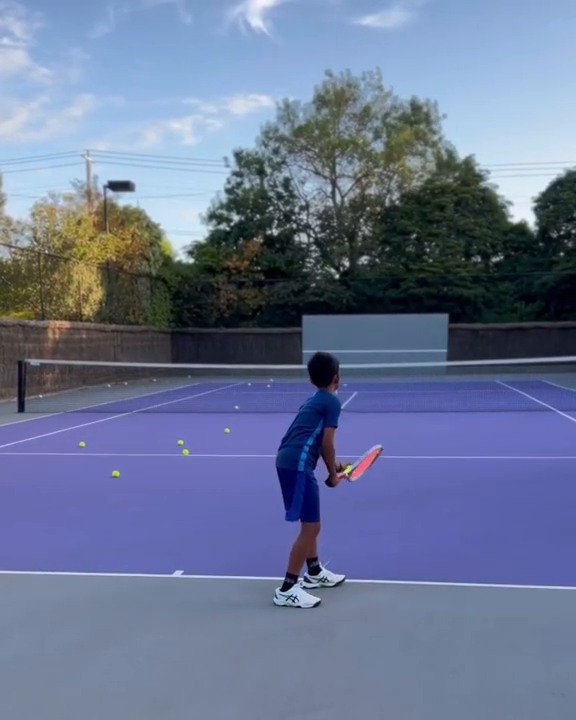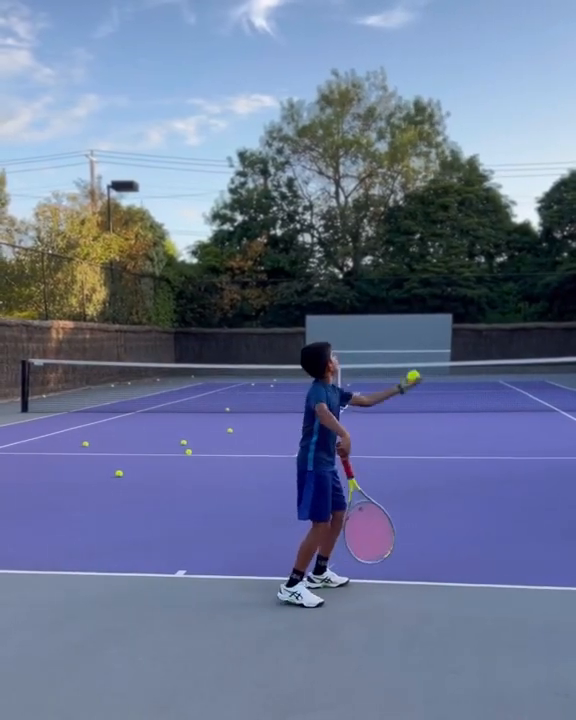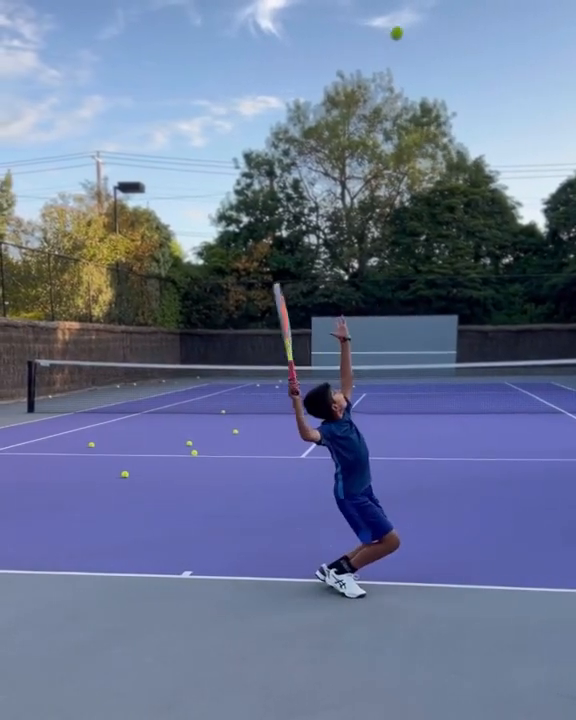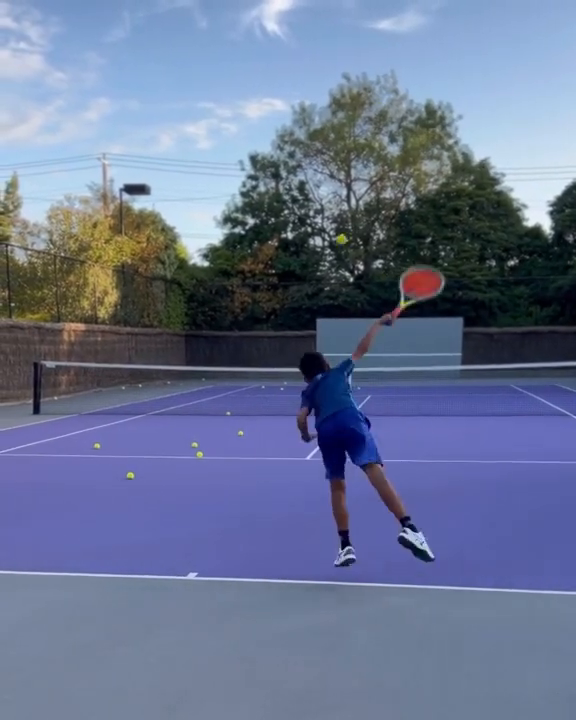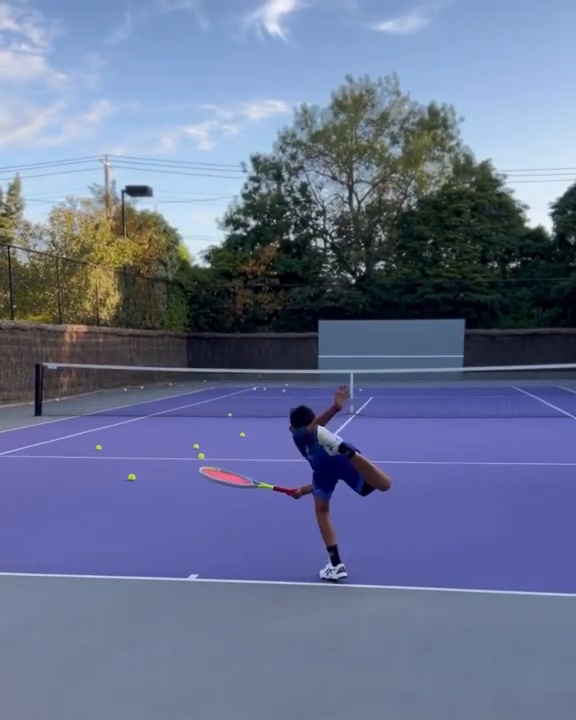
dt=0.5s
person 1, frame 1
left shoulder: (314, 401)
right shoulder: (332, 402)
right elbow: (327, 444)
left wrist: (332, 465)
right wrist: (333, 473)
left hip: (287, 461)
right hip: (298, 465)
left knee: (310, 521)
right knee: (311, 525)
left ankle: (314, 572)
right ankle: (287, 589)
person 1, frame 2
left shoulder: (334, 390)
right shoulder: (317, 390)
left elbow: (364, 401)
right elbow: (323, 412)
left wrist: (397, 389)
right wrist: (342, 434)
left hip: (326, 465)
right hip: (313, 466)
left knee: (339, 516)
right knee: (320, 525)
left ankle: (319, 572)
right ankle: (292, 585)
person 1, frame 3
left shoulder: (344, 416)
right shoulder: (330, 430)
left elbow: (347, 376)
right elbow: (306, 434)
left wrist: (344, 341)
right wrist: (296, 400)
left hip: (363, 491)
right hip: (351, 496)
left knee: (380, 540)
right knee: (390, 541)
left ankle: (333, 568)
right ankle: (340, 572)
person 1, frame 4
left shoulder: (308, 391)
right shoulder: (338, 371)
left elbow: (301, 418)
right elbow: (362, 348)
left wrist: (306, 435)
right wrist: (380, 322)
left hip: (329, 433)
right hip: (352, 423)
left knee: (337, 487)
right knee: (377, 475)
left ankle: (345, 547)
right ankle: (408, 528)
person 1, frame 5
left shoulder: (300, 436)
right shoulder: (317, 437)
left elbow: (316, 425)
left wrist: (334, 408)
right wrist: (304, 490)
left hip: (324, 458)
right hip: (343, 458)
left knee: (322, 511)
right knee: (384, 484)
left ankle: (335, 564)
right ankle: (343, 450)
